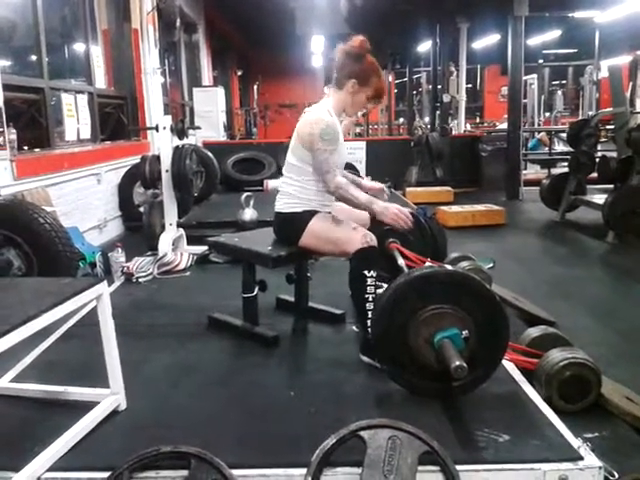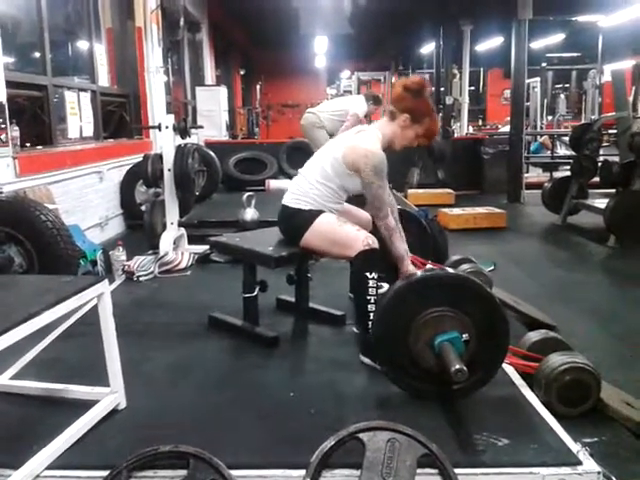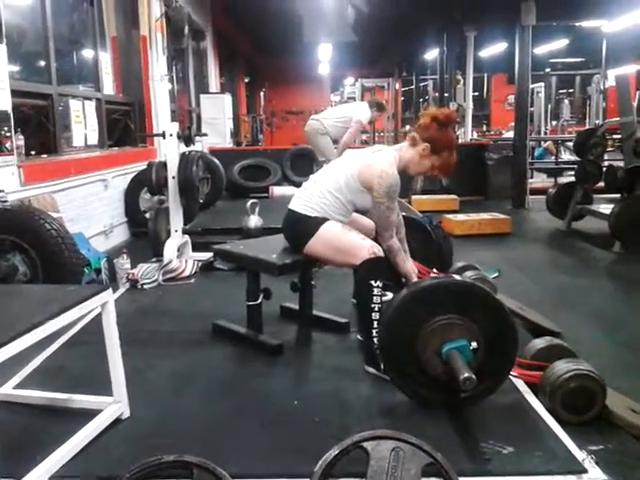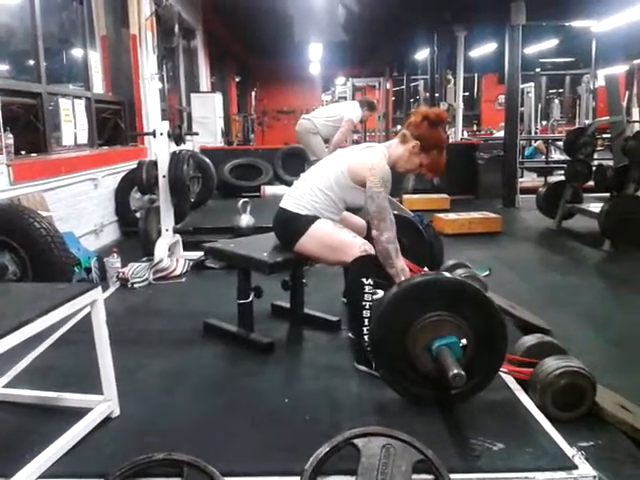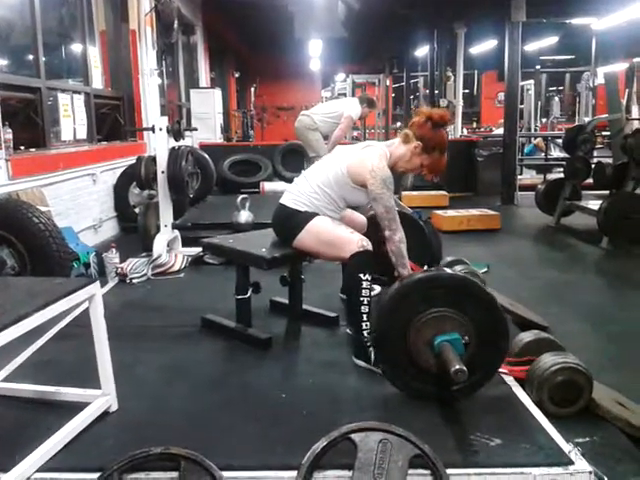
dt=0.5s
person 1, frame 1
left shoulder: (326, 115)
right shoulder: (323, 121)
right elbow: (332, 183)
left wrist: (362, 183)
right wrist: (378, 206)
left hip: (311, 209)
right hip: (295, 216)
left knee: (372, 221)
right knee: (364, 244)
left ankle: (373, 298)
right ankle: (371, 345)
person 1, frame 2
left shoulder: (368, 134)
right shoulder: (370, 151)
left elbow: (386, 205)
right elbow: (384, 216)
left wrist: (402, 251)
right wrist: (404, 264)
left hip: (314, 206)
right hip: (299, 214)
left knee: (373, 227)
right knee: (366, 247)
left ankle: (371, 306)
right ankle: (372, 347)
person 1, frame 3
left shoulder: (386, 155)
right shoulder: (386, 172)
left elbow: (394, 220)
right elbow: (389, 238)
left wrist: (409, 262)
right wrist: (411, 279)
left hip: (316, 213)
right hip: (303, 221)
left knee: (375, 233)
right knee: (371, 254)
left ankle: (370, 305)
right ankle: (375, 355)
person 1, frame 4
left shoulder: (377, 152)
right shoulder: (378, 167)
left elbow: (385, 217)
right elbow: (383, 233)
left wrist: (398, 260)
right wrist: (401, 280)
left hip: (307, 210)
right hip: (295, 219)
left knee: (365, 230)
right knee: (362, 252)
left ankle: (355, 297)
right ankle: (365, 352)
person 1, frame 5
left shoulder: (378, 151)
right shoulder: (377, 167)
left elbow: (386, 223)
right elbow: (392, 231)
left wrist: (402, 267)
left hip: (306, 208)
right hip: (293, 216)
left knee: (365, 226)
right knee: (360, 248)
left ankle: (354, 289)
right ankle: (364, 348)
